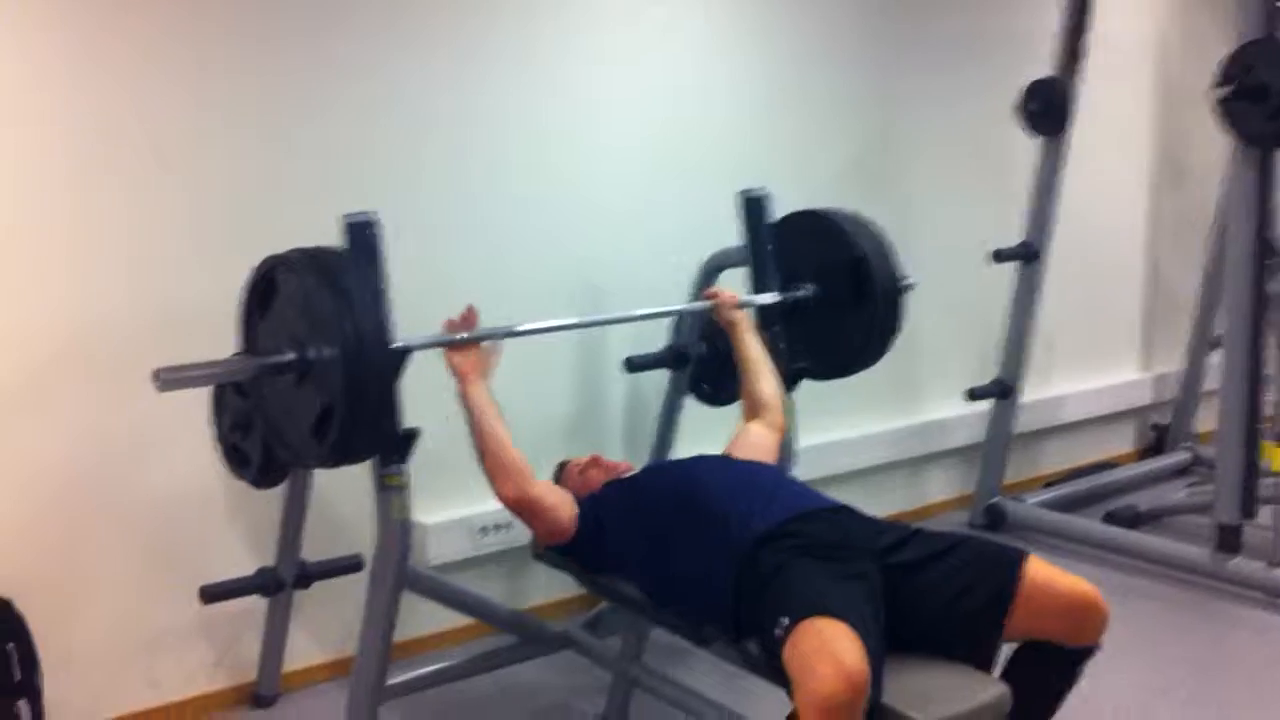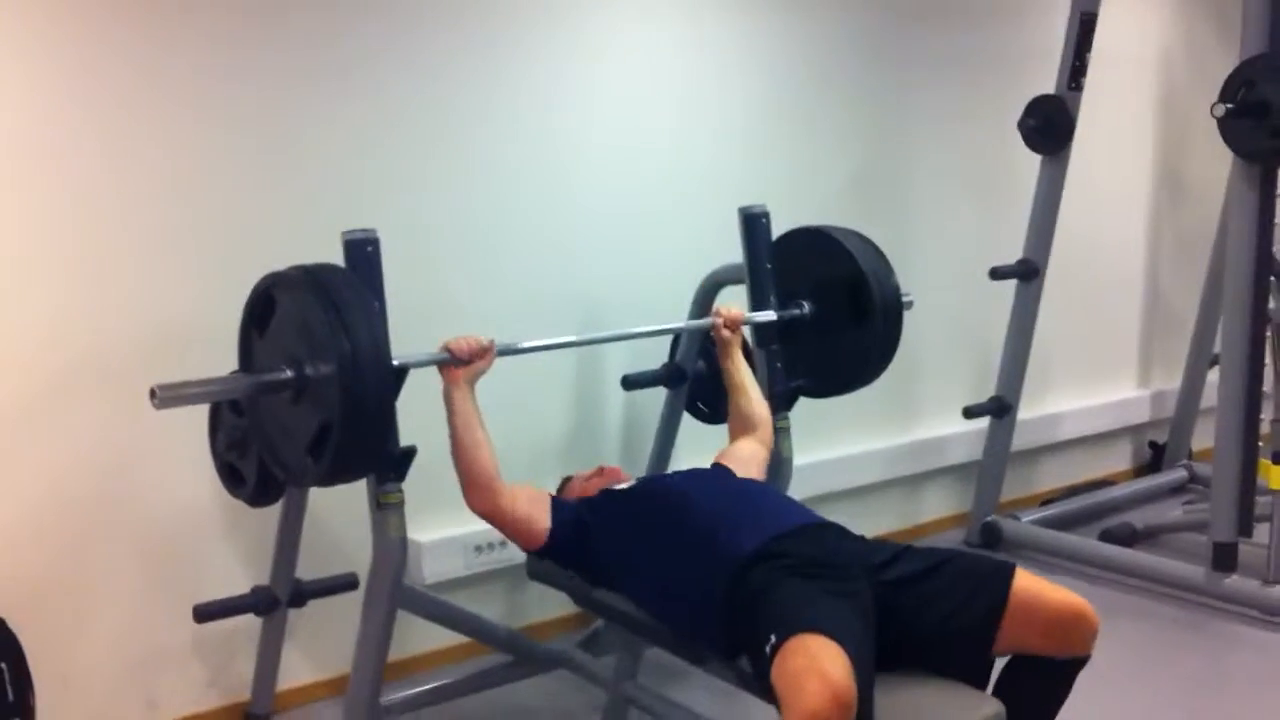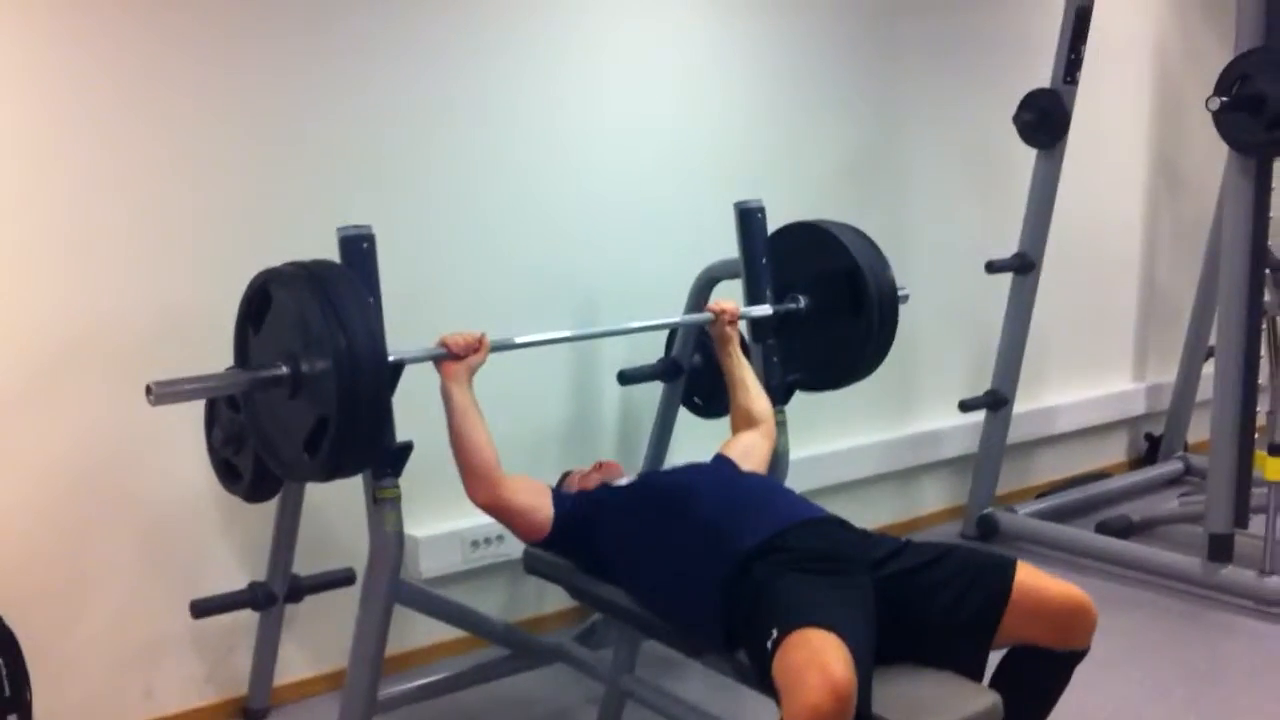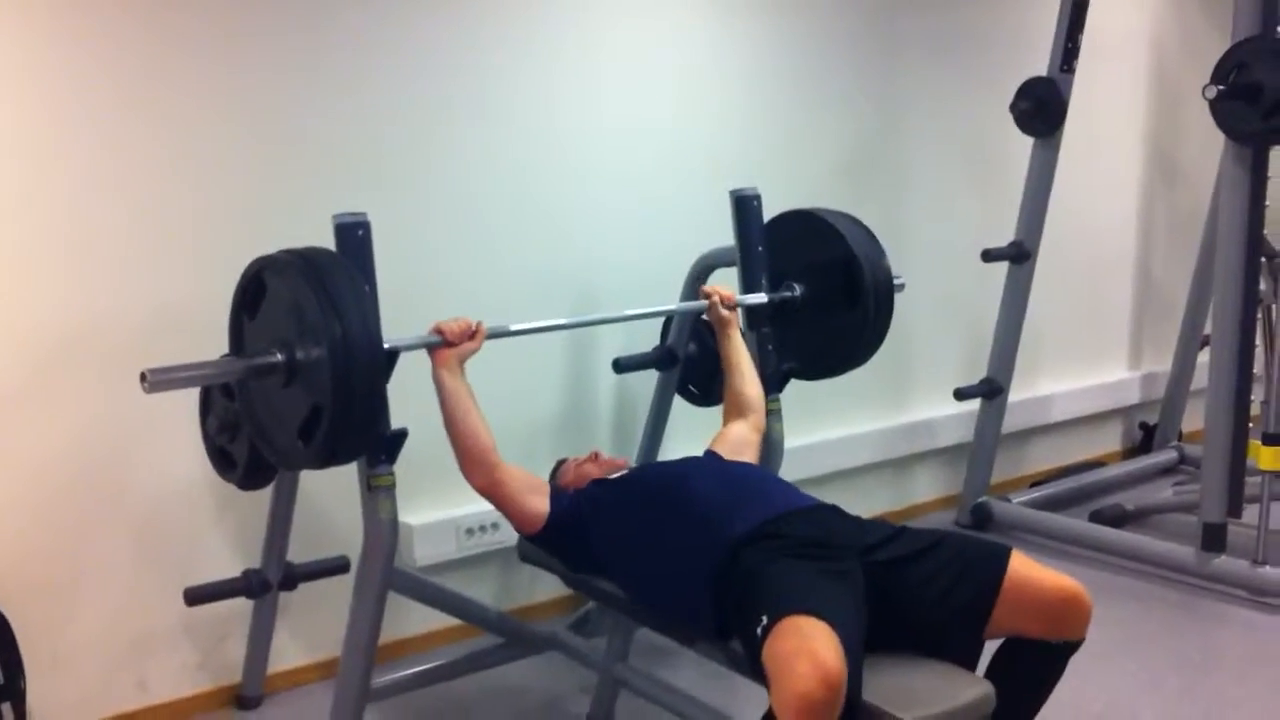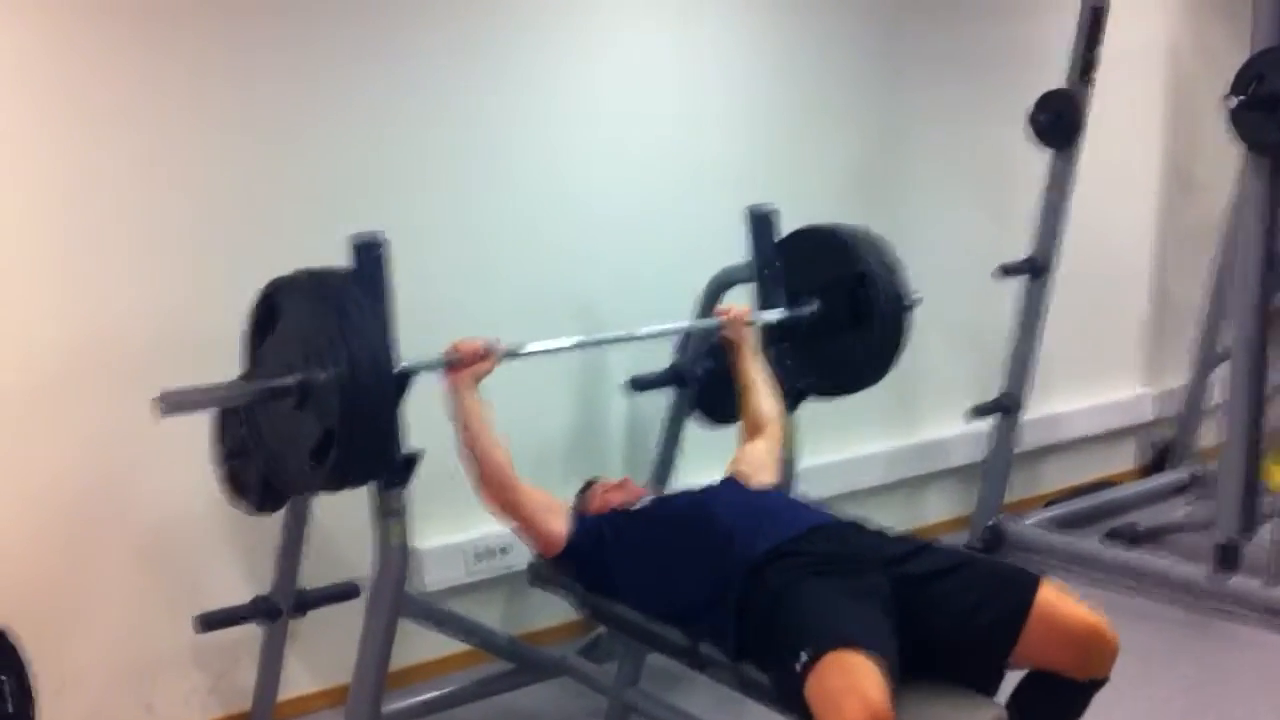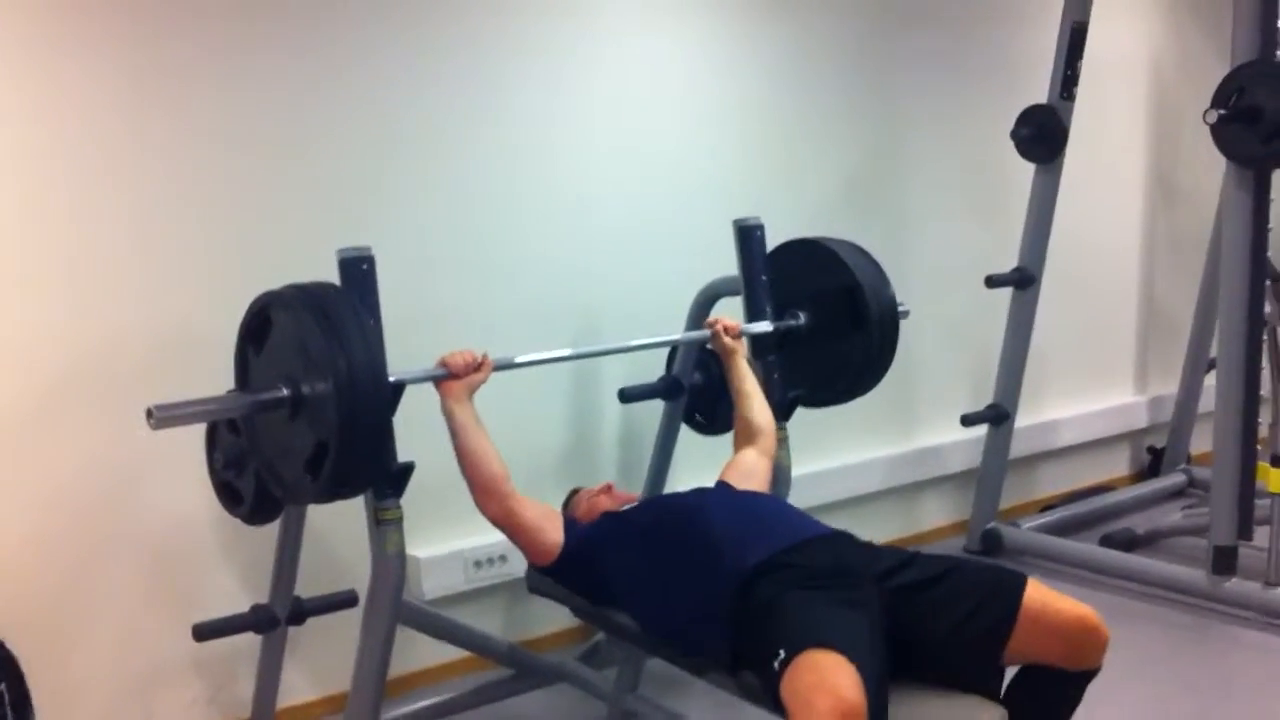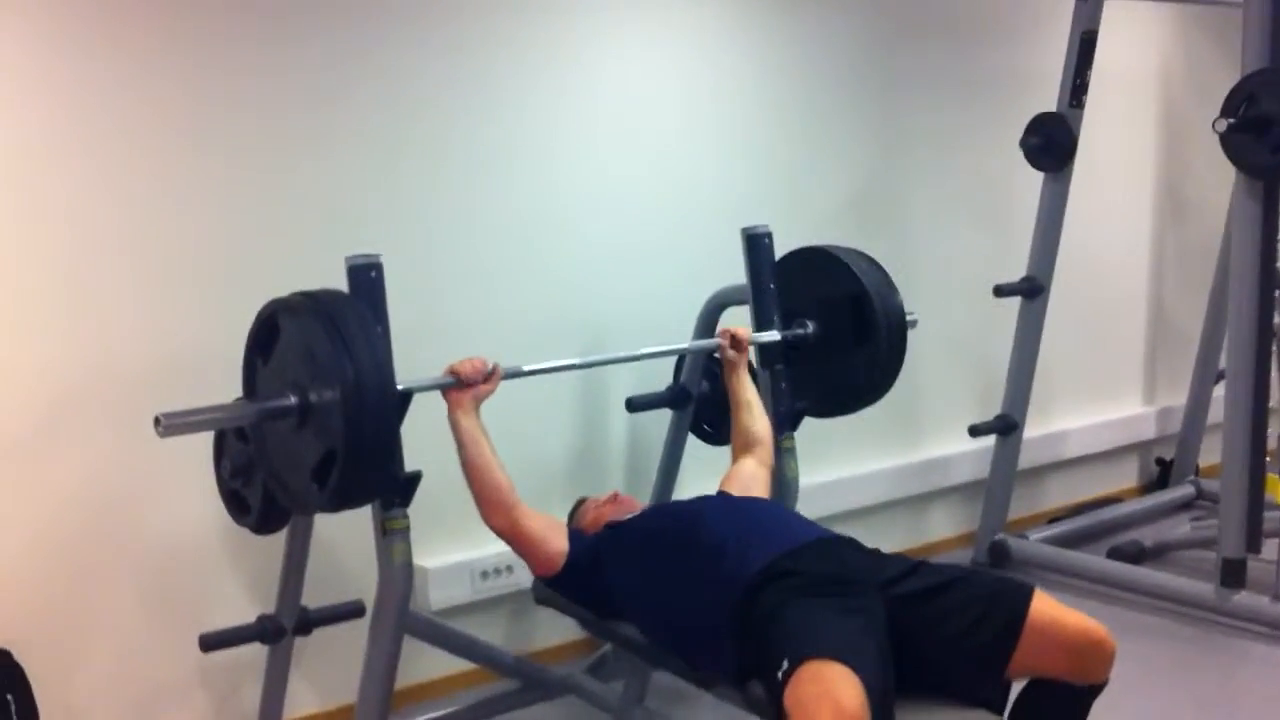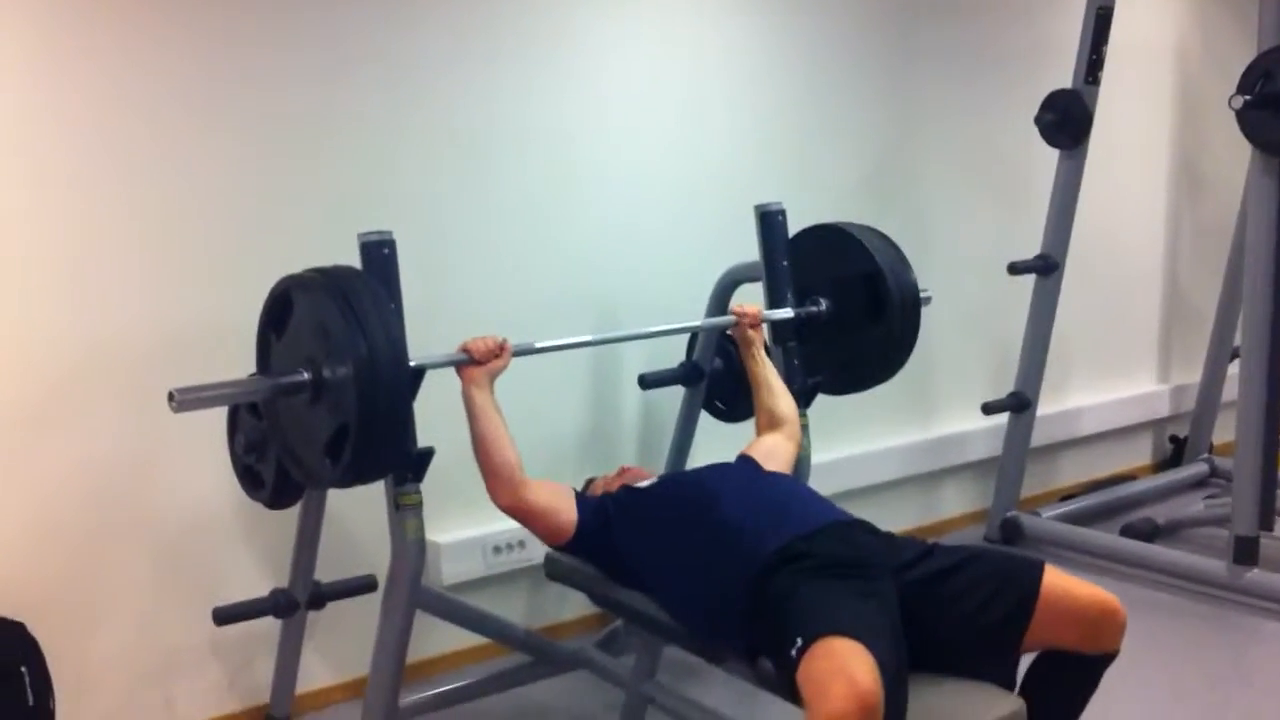
dt=0.4s
person 1, frame 1
left shoulder: (710, 476)
right shoulder: (597, 520)
left elbow: (767, 419)
right elbow: (518, 488)
left wrist: (738, 327)
right wrist: (471, 382)
left hip: (858, 535)
right hip: (777, 563)
left knee: (1080, 611)
person 1, frame 2
left shoulder: (704, 487)
right shoulder: (584, 527)
left elbow: (755, 435)
right elbow: (490, 498)
left wrist: (729, 349)
right wrist: (459, 387)
left hip: (849, 553)
right hip: (766, 581)
left knee: (1070, 623)
person 1, frame 3
left shoulder: (703, 479)
right shoulder: (585, 517)
left elbow: (759, 430)
right elbow: (491, 489)
left wrist: (727, 345)
right wrist: (456, 380)
left hip: (849, 547)
right hip: (767, 576)
left knee: (1069, 614)
person 1, frame 4
left shoulder: (695, 475)
right shoulder: (579, 515)
left elbow: (748, 419)
right elbow: (488, 474)
left wrist: (727, 329)
right wrist: (448, 366)
left hip: (843, 534)
right hip: (759, 564)
left knee: (1063, 606)
person 1, frame 5
left shoulder: (716, 502)
right shoulder: (596, 541)
left elbow: (766, 435)
right elbow: (506, 491)
left wrist: (743, 348)
right wrist: (464, 389)
left hip: (868, 553)
right hip: (784, 583)
left knee: (1089, 643)
person 1, frame 6
left shoulder: (704, 507)
right shoulder: (591, 548)
left elbow: (758, 445)
right elbow: (501, 503)
left wrist: (734, 358)
right wrist: (457, 399)
left hip: (855, 562)
right hip: (775, 593)
left knee: (1080, 635)
person 1, frame 7
left shoulder: (707, 515)
right shoulder: (597, 560)
left elbow: (755, 453)
right elbow: (507, 516)
left wrist: (735, 367)
right wrist: (464, 410)
left hip: (864, 573)
right hip: (779, 602)
left knee: (1087, 649)
person 1, frame 8
left shoulder: (730, 480)
right shoulder: (609, 521)
left elbow: (784, 432)
right elbow: (514, 492)
left wrist: (751, 346)
right wrist: (478, 385)
left hip: (872, 550)
right hip: (790, 581)
left knee: (1098, 619)
